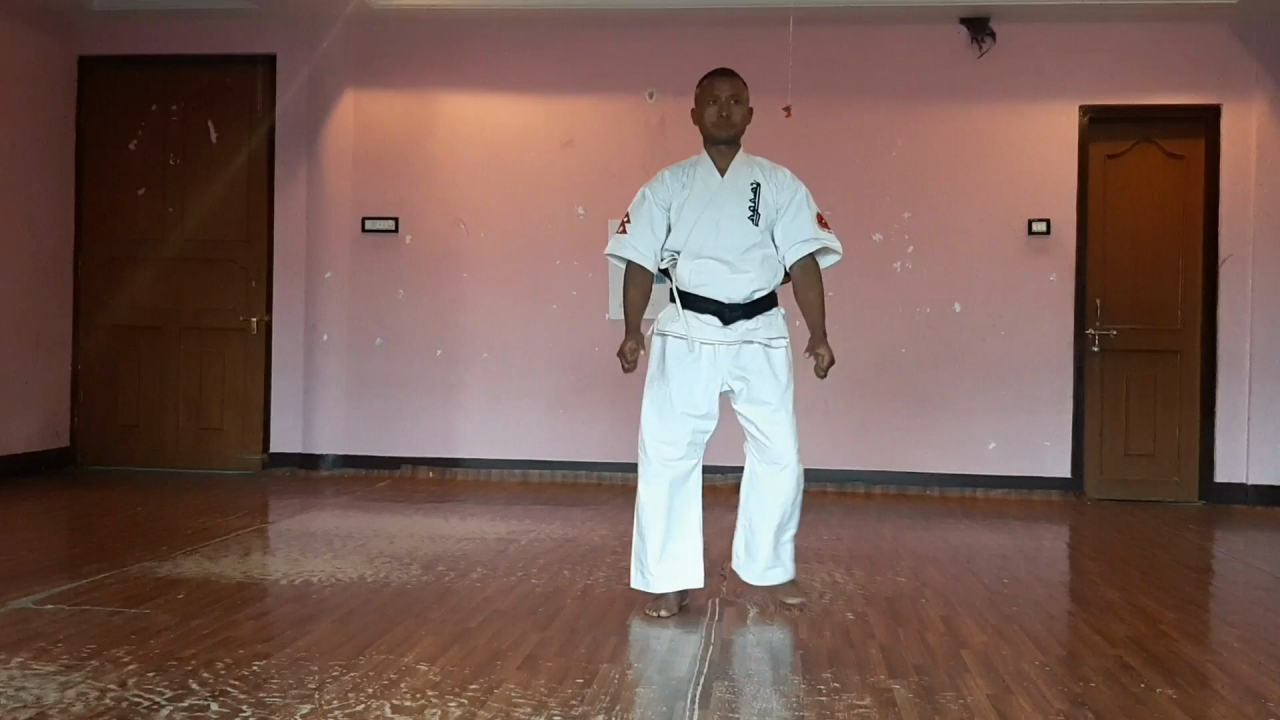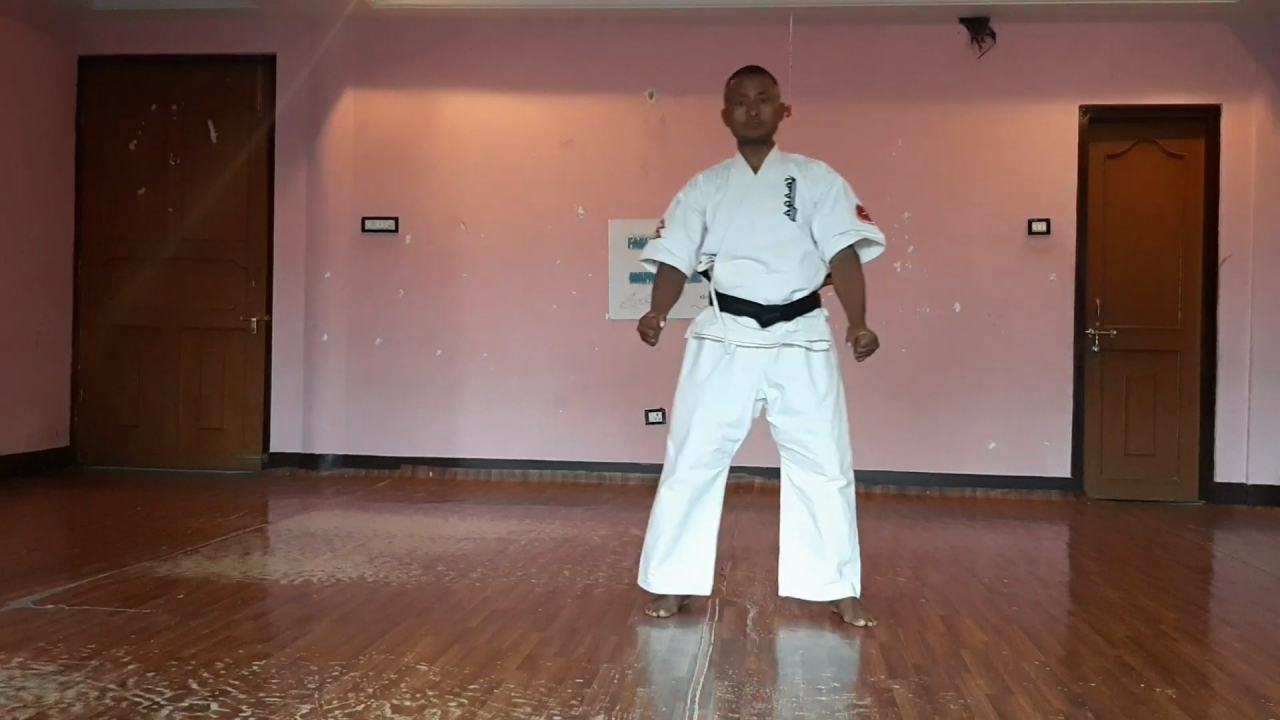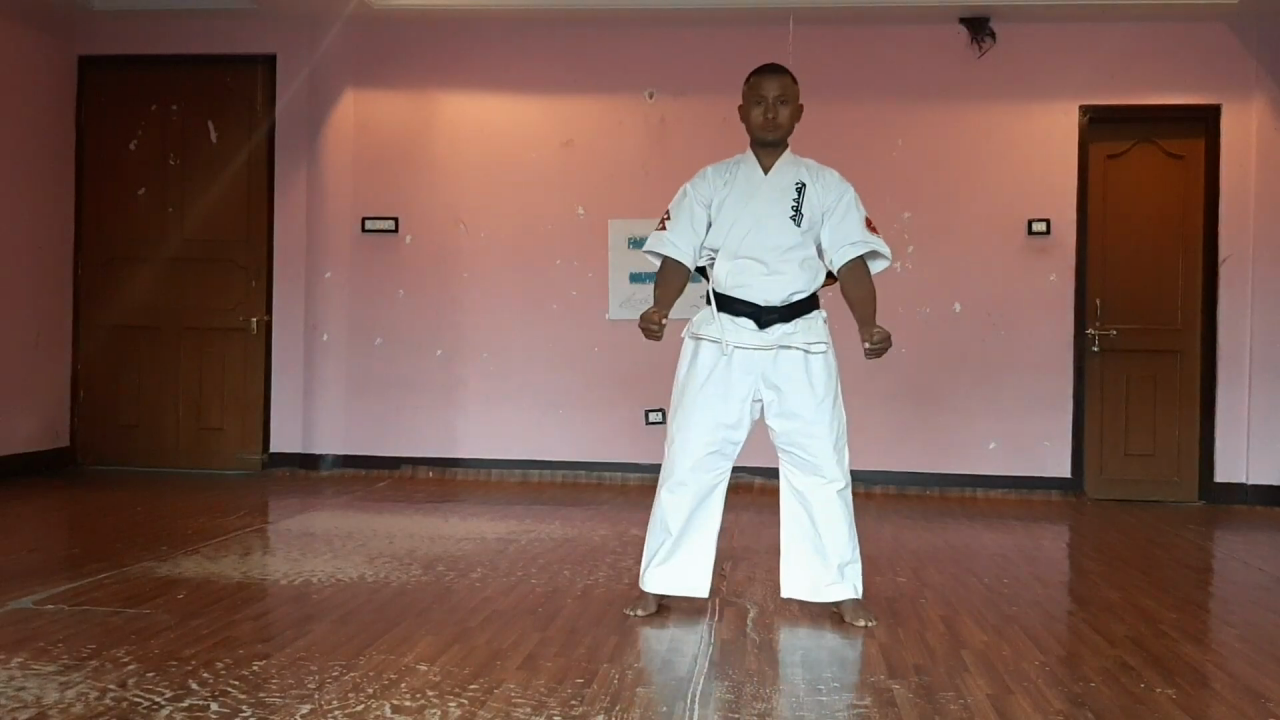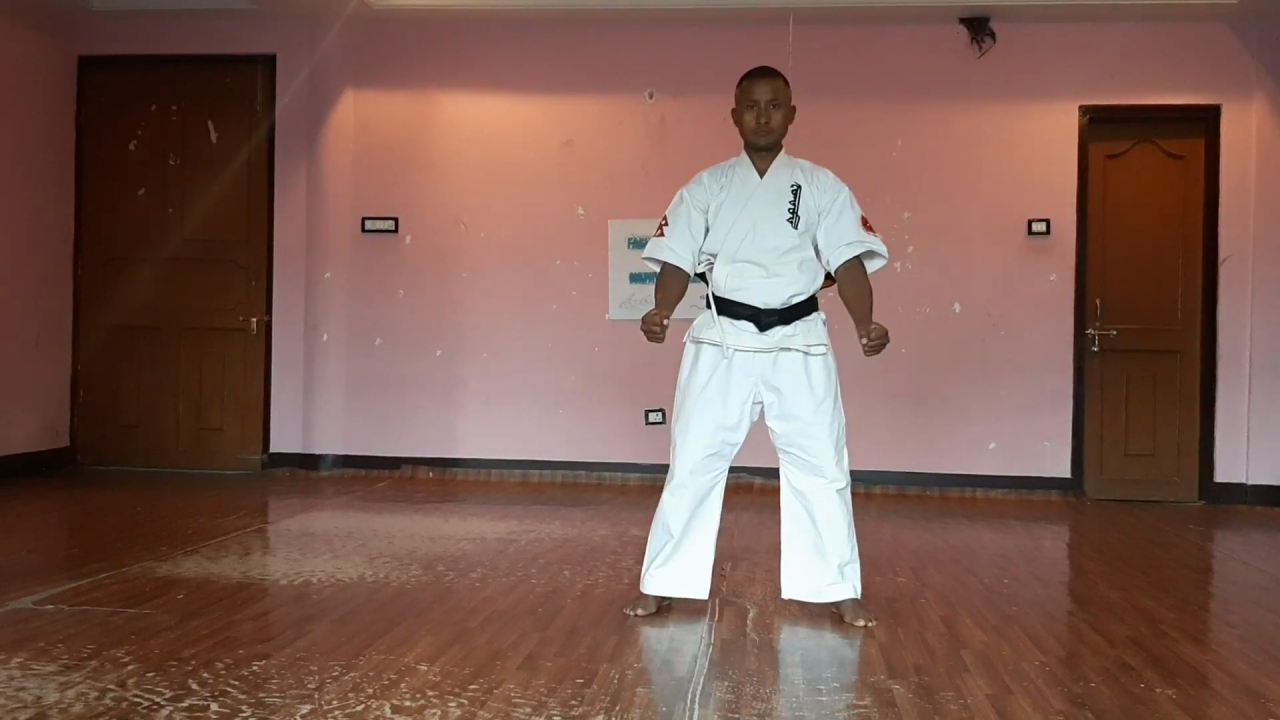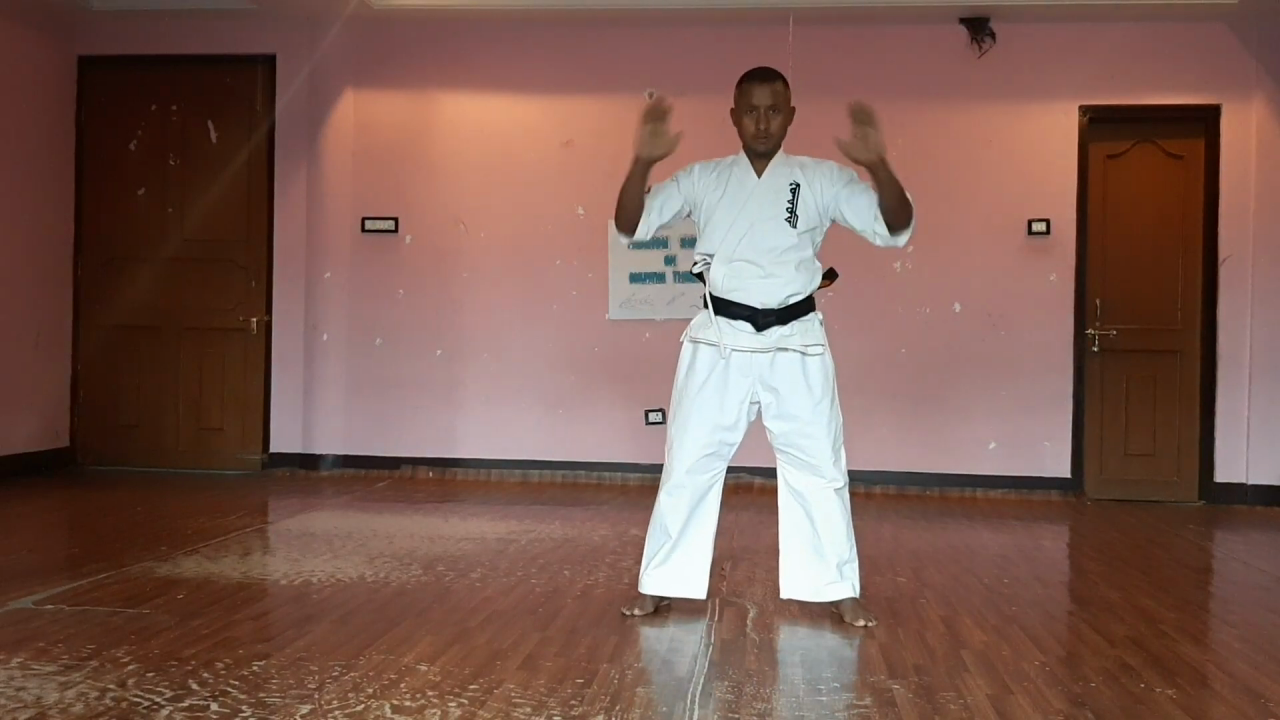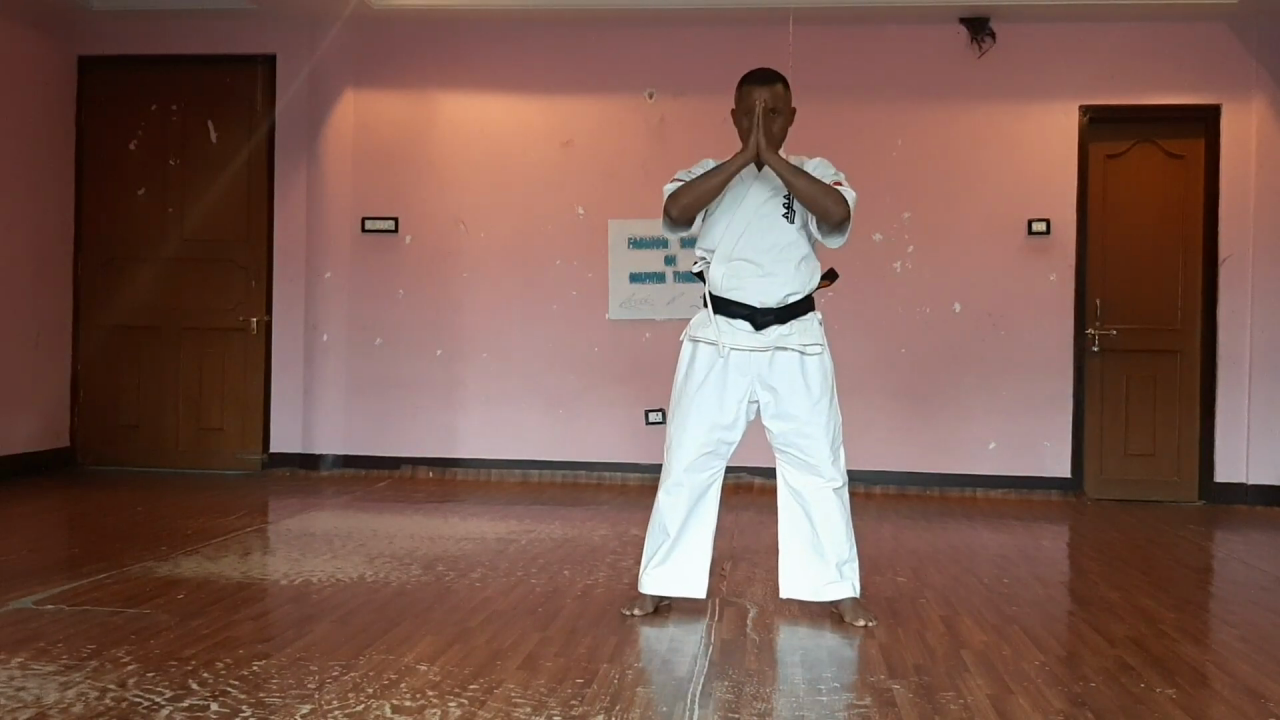
dt=0.4s
person 1, frame 1
left shoulder: (779, 184)
right shoulder: (667, 185)
left elbow: (803, 261)
right elbow: (639, 261)
left wrist: (818, 335)
right wrist: (633, 330)
left hip: (760, 334)
right hip: (687, 333)
left knee: (778, 456)
right knee: (668, 456)
left ankle: (772, 569)
right ankle: (668, 580)
person 1, frame 2
left shoulder: (817, 178)
right shoulder: (704, 188)
left elbow: (843, 254)
right elbow: (674, 260)
left wrist: (857, 323)
right wrist: (657, 314)
left hip: (801, 337)
right hip: (724, 337)
left knee: (823, 465)
right knee: (692, 458)
left ankle: (839, 589)
right ankle: (670, 584)
person 1, frame 3
left shoulder: (826, 186)
right shoulder: (710, 182)
left elbow: (851, 261)
right elbow: (677, 254)
left wrist: (868, 325)
right wrist: (660, 308)
left hip: (800, 339)
right hip: (721, 338)
left knee: (821, 466)
right knee: (692, 463)
left ankle: (840, 590)
right ankle: (658, 584)
person 1, frame 4
left shoulder: (822, 185)
right shoulder: (706, 186)
left elbow: (848, 258)
right elbow: (677, 260)
left wrist: (865, 321)
right wrist: (661, 309)
left hip: (798, 341)
right hip: (722, 339)
left knee: (820, 466)
right knee: (694, 464)
left ankle: (841, 591)
right ankle: (660, 585)
person 1, frame 5
left shoulder: (821, 178)
right shoulder: (703, 175)
left elbow: (894, 225)
right elbow: (630, 223)
left wrist: (878, 166)
right wrist: (642, 162)
left hip: (795, 340)
right hip: (718, 339)
left knee: (818, 465)
right knee: (689, 464)
left ankle: (840, 591)
right ankle: (658, 584)
person 1, frame 6
left shoulder: (814, 174)
right shoulder: (709, 174)
left elbow: (837, 218)
right elbow: (675, 212)
left wrist: (773, 159)
right wrist: (743, 156)
left hip: (794, 339)
right hip: (719, 338)
left knee: (818, 465)
right knee: (688, 462)
left ankle: (839, 590)
right ankle: (657, 584)
